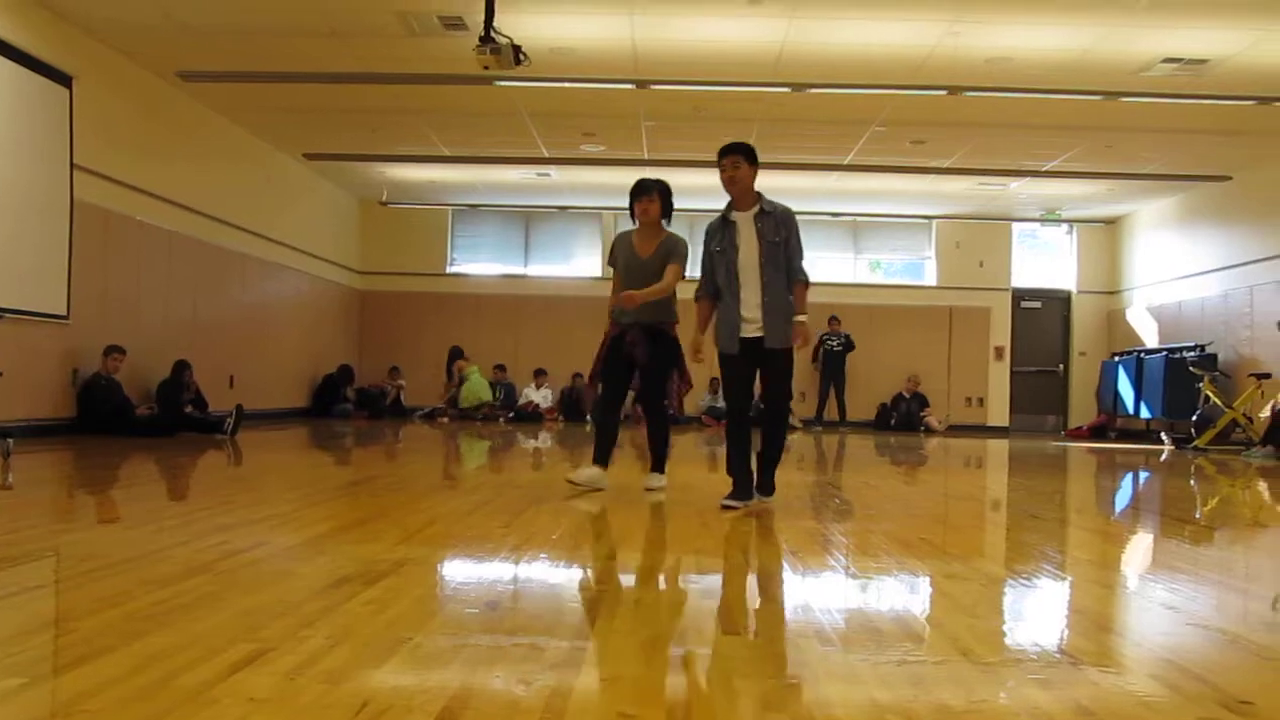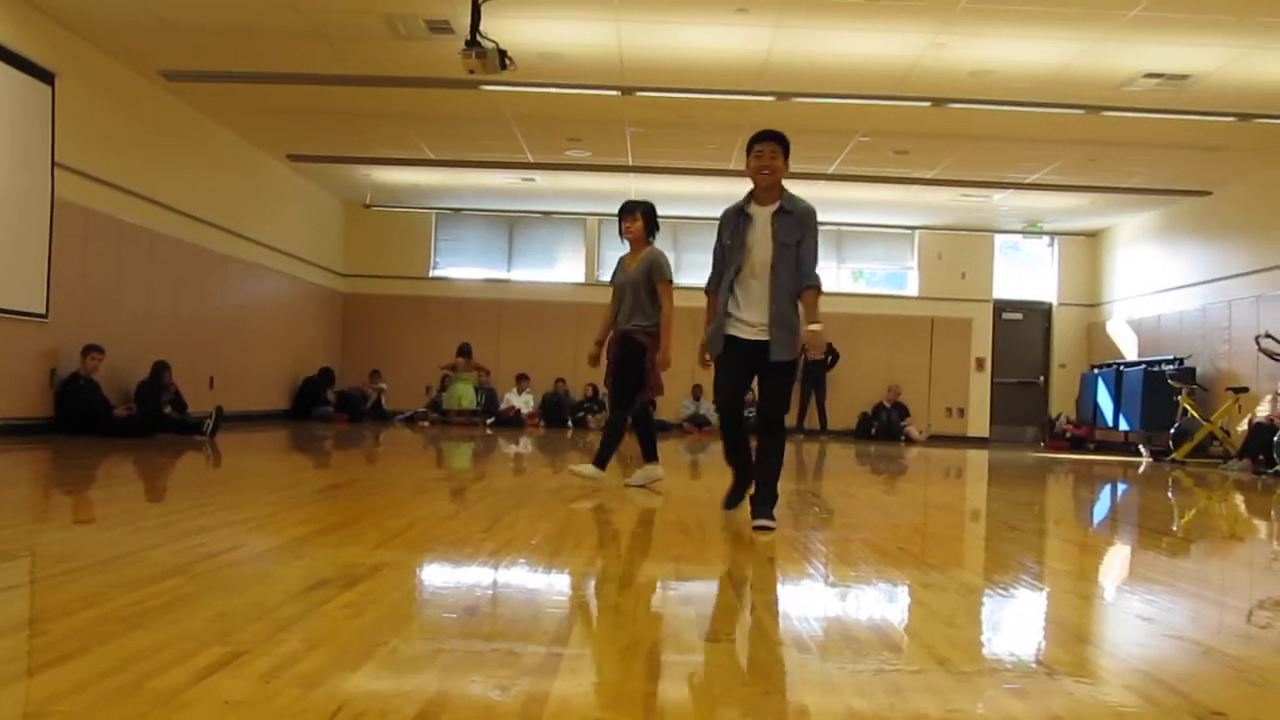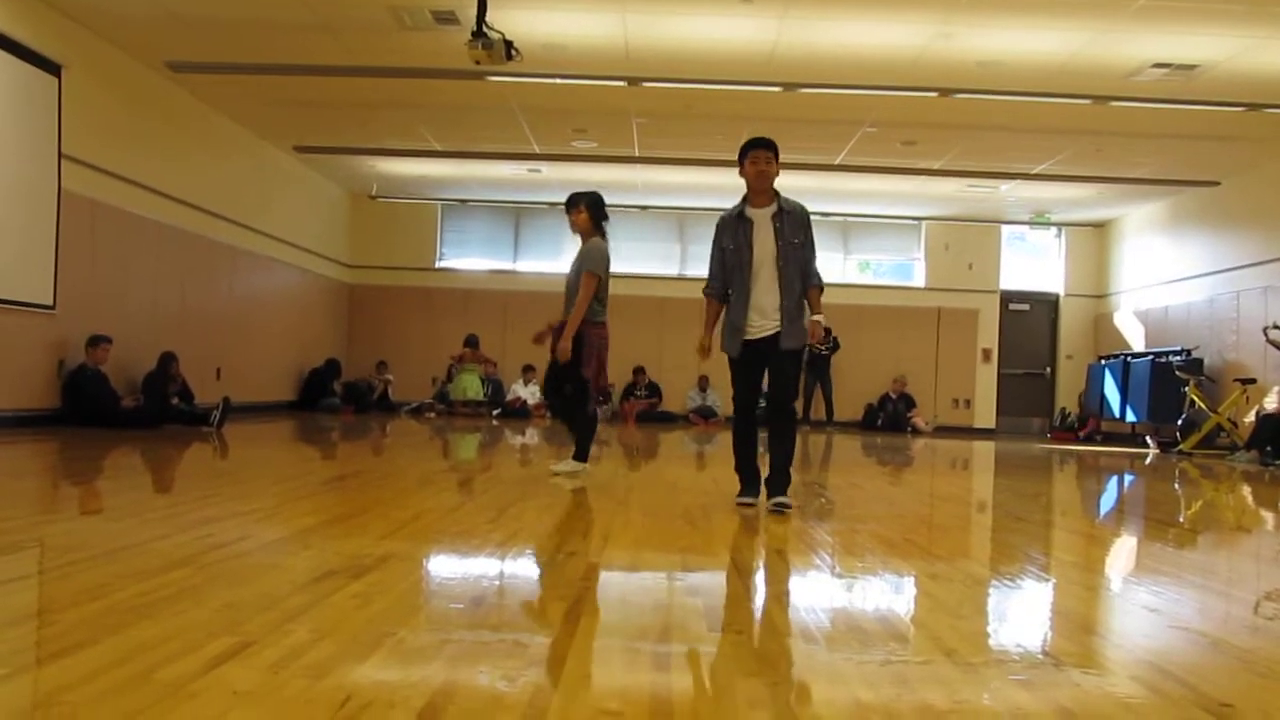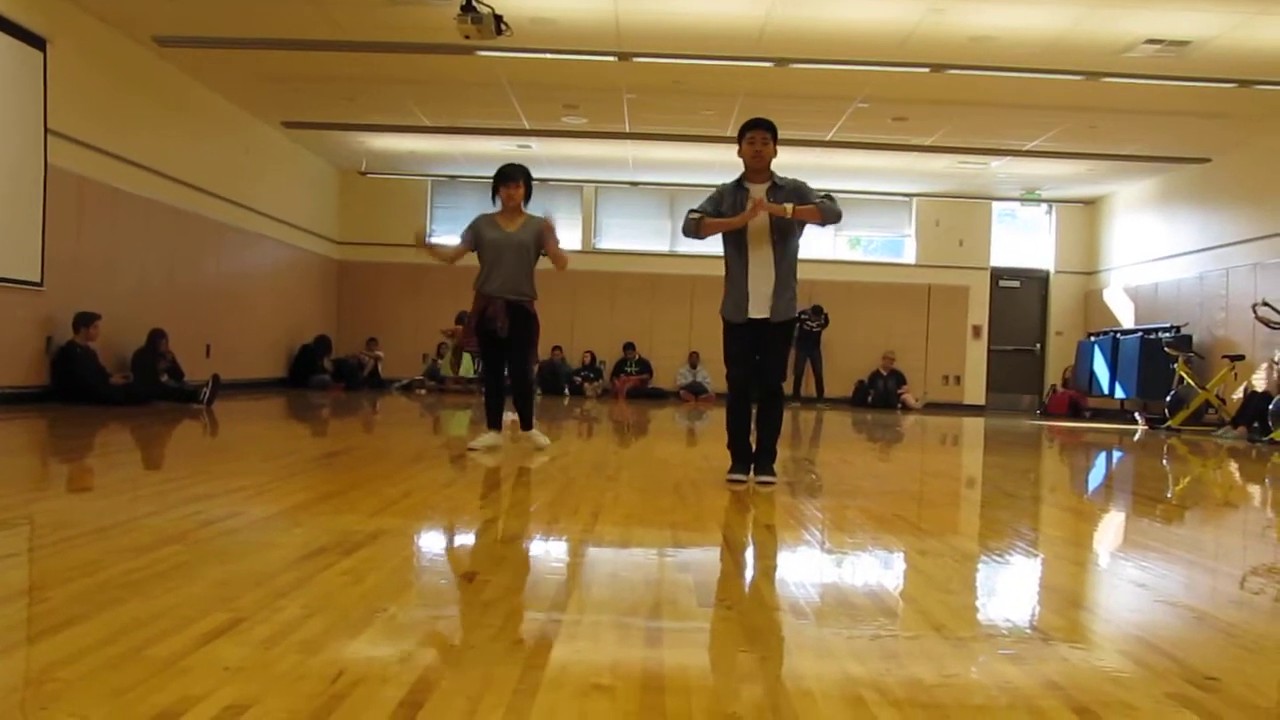
dt=1s
person 1, frame 1
left shoulder: (781, 217)
right shoulder: (716, 229)
left elbow: (796, 272)
right elbow: (708, 286)
left wrist: (801, 316)
right wrist: (700, 331)
left hip: (776, 331)
right hip: (734, 334)
left knee: (777, 407)
right knee: (737, 410)
left ankle: (765, 475)
right ankle: (742, 485)
person 1, frame 2
left shoulder: (802, 215)
right shoulder: (732, 217)
left elbow: (807, 277)
right elbow: (717, 279)
left wrist: (813, 322)
right wrist: (708, 329)
left hip: (779, 337)
right hip: (734, 333)
left knee: (772, 420)
right knee: (726, 406)
left ankle: (763, 504)
right ankle: (742, 475)
person 1, frame 3
left shoulder: (797, 216)
right shoulder: (728, 223)
left elbow: (809, 272)
right elbow: (717, 284)
left wrist: (816, 314)
right wrist: (707, 332)
left hip: (786, 331)
right hip: (743, 334)
left knee: (782, 406)
right knee: (744, 409)
left ankle: (779, 486)
right ankle: (748, 483)
person 1, frame 4
left shoulder: (793, 191)
right shoulder: (726, 194)
left elbow: (833, 212)
right elbow: (690, 225)
left wrist: (783, 211)
right wrist: (738, 220)
left hip: (779, 309)
right hip: (738, 310)
left knee: (771, 386)
right knee: (739, 385)
left ankle: (765, 460)
right ankle: (740, 459)
person 2, frame 1
left shoulder: (675, 245)
right shoulder: (621, 242)
left elbow: (668, 285)
left wrist: (639, 296)
right wrist: (612, 324)
left hip: (658, 333)
right hip: (622, 331)
left knee: (653, 404)
right knee: (609, 399)
left ankle: (657, 470)
right ankle: (598, 468)
person 2, frame 2
left shoulder: (656, 258)
right shoulder: (623, 261)
left elbow: (666, 305)
left wrist: (665, 347)
right wrist: (598, 342)
left hip: (643, 340)
right hip: (625, 339)
left knee: (619, 403)
right knee: (637, 404)
left ankle: (599, 465)
right ankle: (651, 464)
person 2, frame 3
left shoulder: (596, 249)
right shoulder: (584, 250)
left elbow: (586, 297)
left wrist: (566, 336)
right wrist: (553, 327)
left hip: (587, 334)
right hip: (575, 332)
left knee: (582, 396)
right knee: (553, 389)
left ankle: (580, 458)
right ankle: (582, 451)
person 2, frame 4
left shoulder: (537, 226)
right shoulder: (482, 224)
left elbow: (561, 263)
right elbow: (453, 256)
left wrist: (552, 246)
right wrist: (430, 247)
left hip: (521, 308)
right hip: (487, 307)
left knee: (519, 372)
right knee: (491, 371)
left ankle: (528, 428)
right ankle: (493, 431)
